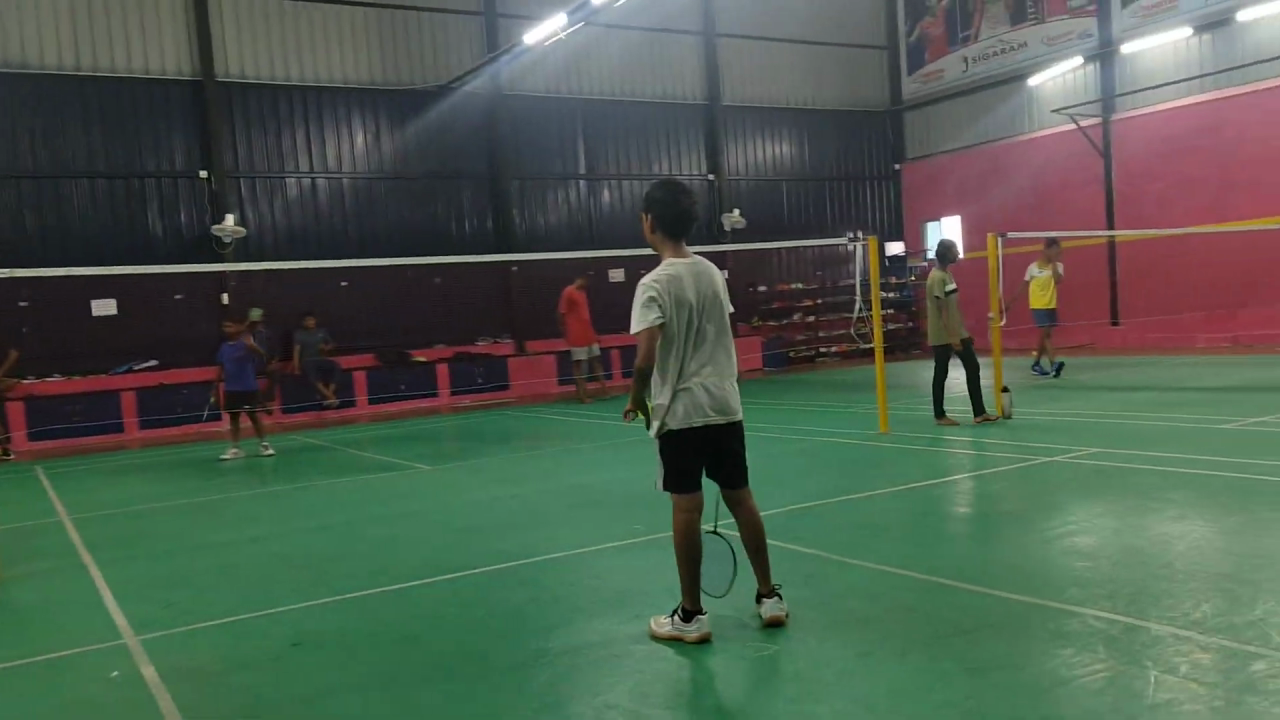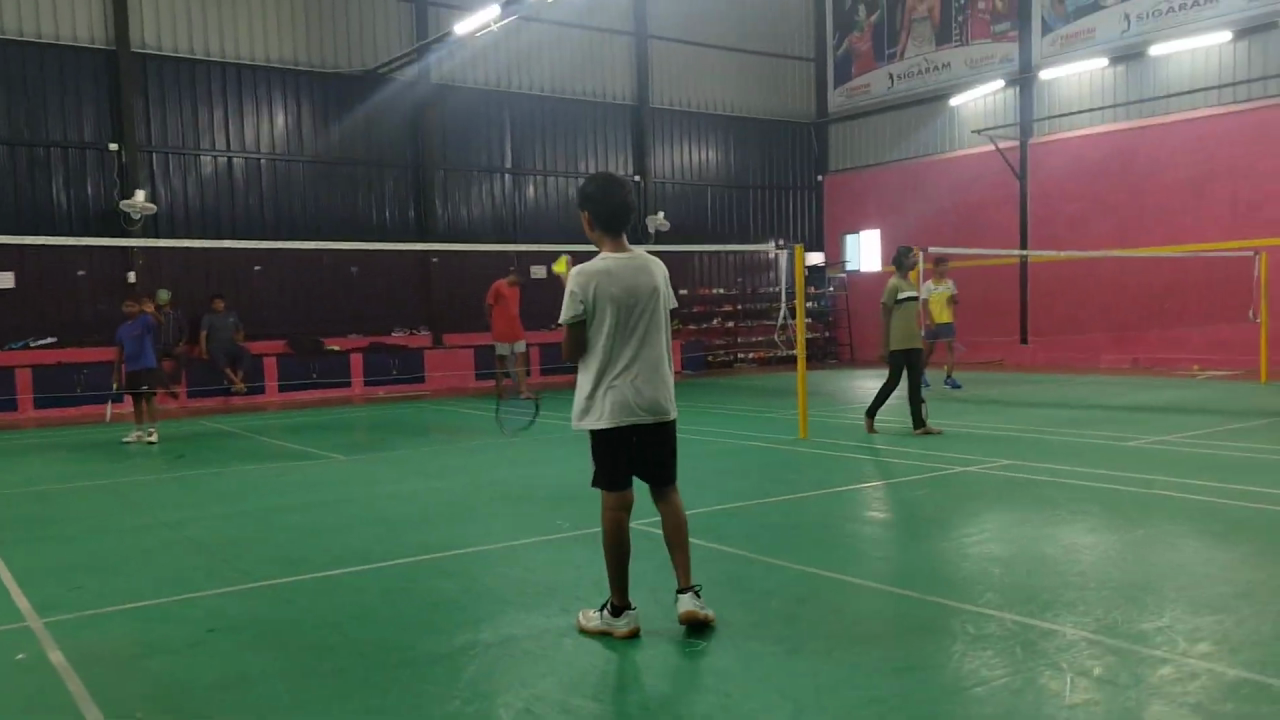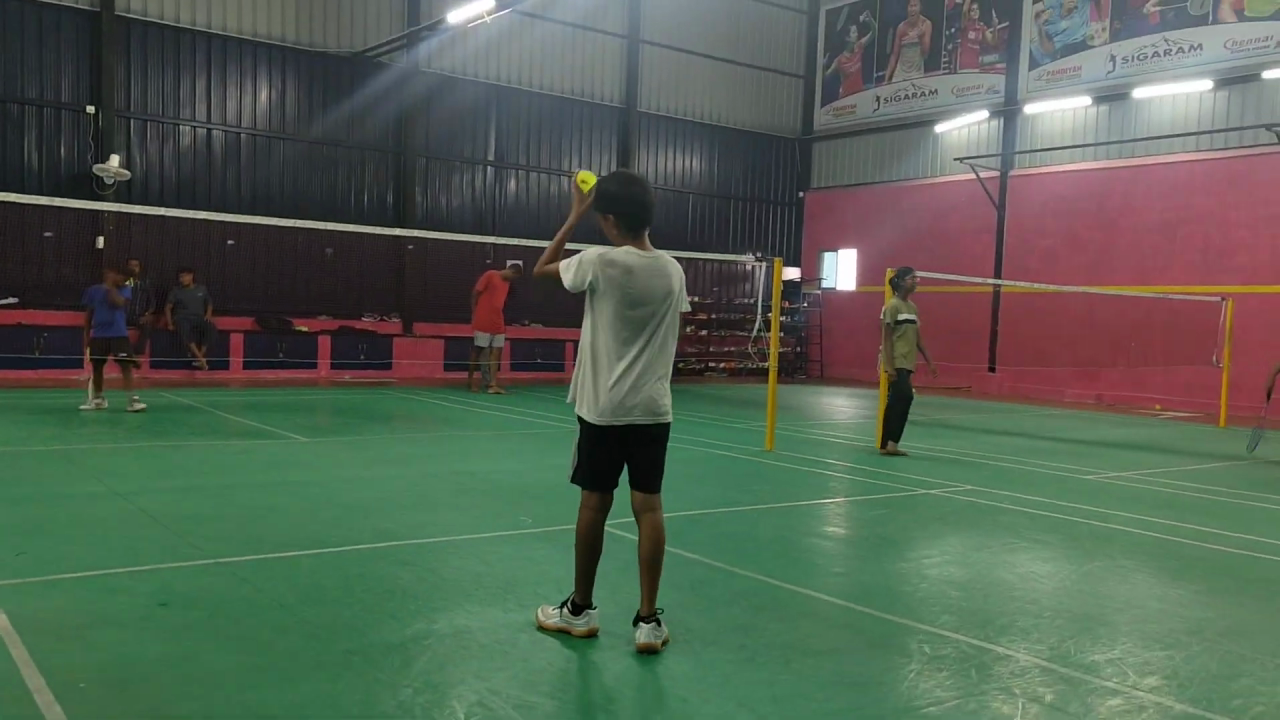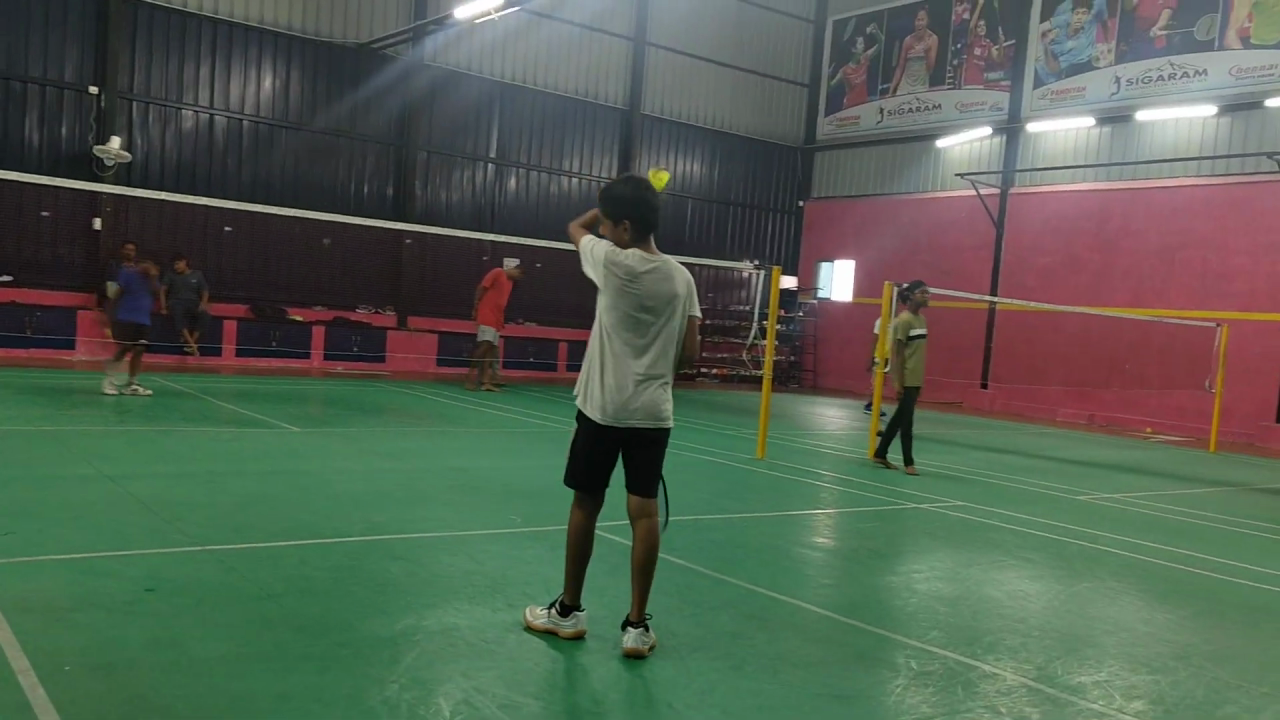
dt=0.4s
person 1, frame 1
left shoulder: (654, 284)
right shoulder: (713, 273)
left elbow: (646, 359)
right elbow: (725, 344)
left wrist: (636, 398)
left hip: (680, 411)
right hip: (724, 405)
left knee: (686, 508)
right knee: (740, 497)
left ankle: (691, 615)
right ankle: (769, 596)
person 1, frame 2
left shoulder: (585, 276)
right shoulder: (657, 269)
left elbow: (572, 351)
left hip: (609, 407)
right hip: (658, 403)
left knee: (616, 504)
right knee: (667, 496)
left ankle: (620, 610)
right ankle: (687, 592)
person 1, frame 3
left shoulder: (600, 263)
right shoulder: (673, 270)
left elbow: (542, 269)
left wrist: (574, 216)
left hip: (604, 407)
right hip: (654, 408)
left knee: (594, 504)
right knee: (649, 508)
left ankle: (580, 609)
right ankle: (648, 620)
person 1, frame 4
left shoulder: (611, 261)
right shoulder: (682, 278)
left elbow: (575, 227)
right elbow: (690, 353)
left wrist: (608, 208)
left hip: (602, 407)
right hip: (654, 412)
left knee: (586, 505)
right knee: (645, 513)
left ankle: (569, 610)
right ankle: (637, 625)
person 2, frame 1
left shoulder: (947, 274)
right shoulder: (936, 278)
right elbow: (941, 311)
left wrist: (961, 332)
right wrist: (952, 337)
left hip: (957, 333)
right hip: (942, 336)
left knee: (973, 368)
right knee: (941, 374)
left ankle: (979, 412)
right ankle: (940, 415)
person 2, frame 2
left shoulder: (912, 284)
right shoulder: (894, 284)
right elbow: (885, 316)
left wrist: (920, 339)
right wrist: (884, 346)
left hip: (914, 343)
right hip: (897, 343)
left knee: (915, 383)
right knee: (893, 381)
left ankle: (919, 425)
right ankle: (870, 415)
person 2, frame 3
left shoulder: (912, 307)
right shoulder: (893, 305)
left elbow: (917, 338)
right elbow: (887, 338)
left wrist: (929, 362)
right wrist: (890, 365)
left hip: (908, 362)
right hip: (896, 362)
left knee: (895, 401)
right knee: (906, 396)
left ankle: (887, 444)
right ankle: (892, 440)
person 2, frame 4
left shoulder: (922, 319)
right shoulder: (904, 320)
right elbow: (897, 353)
right wrist: (898, 383)
left hip: (916, 379)
right hip: (906, 379)
left knee: (900, 417)
right knee: (906, 419)
left ankle: (880, 454)
right ankle: (908, 462)
